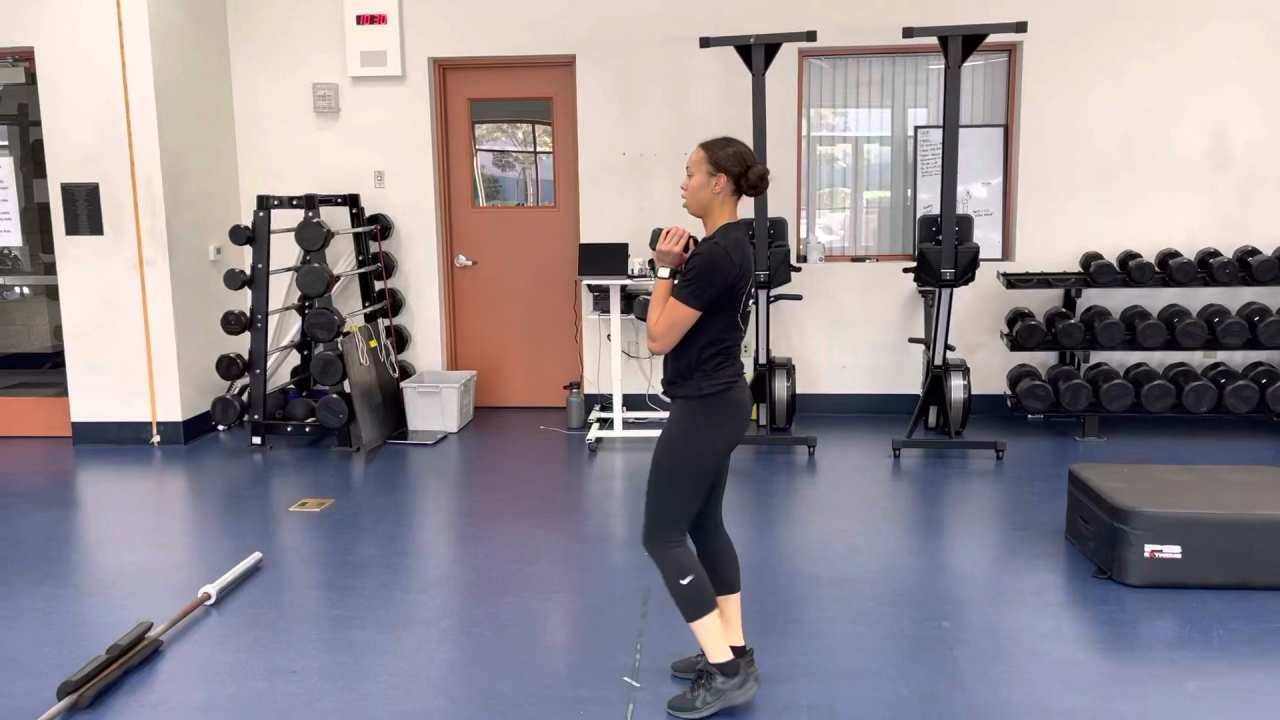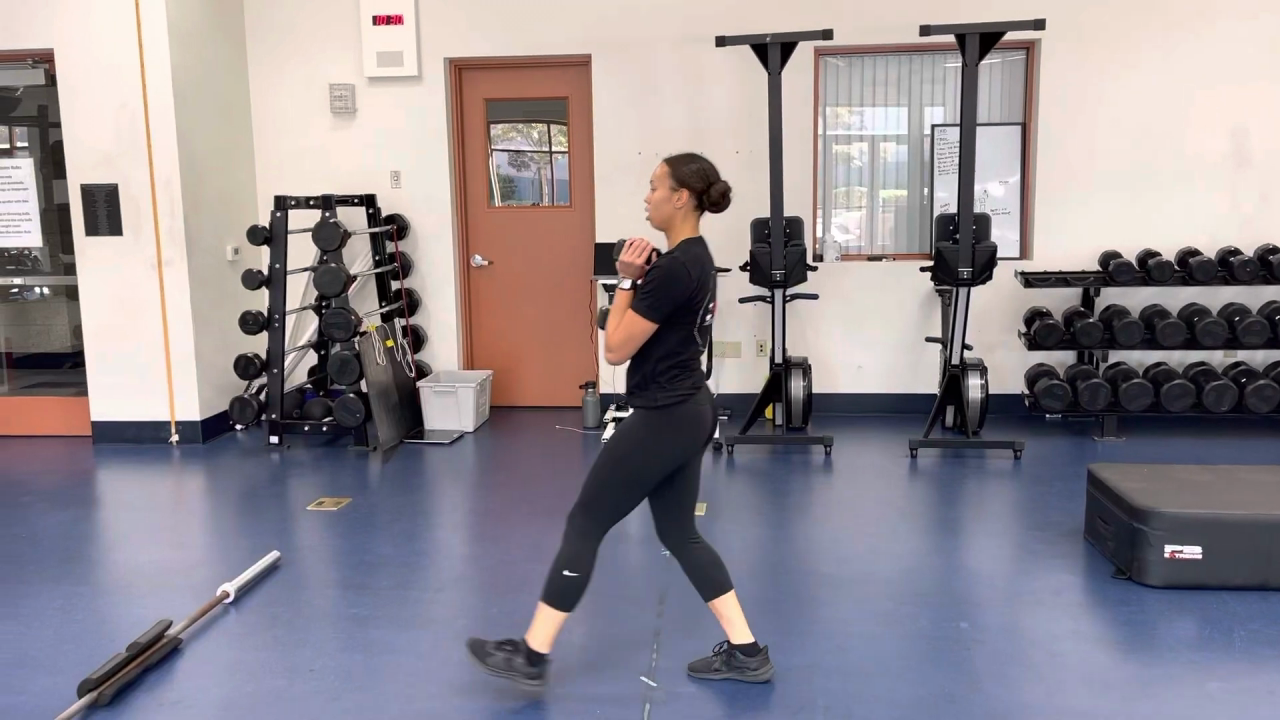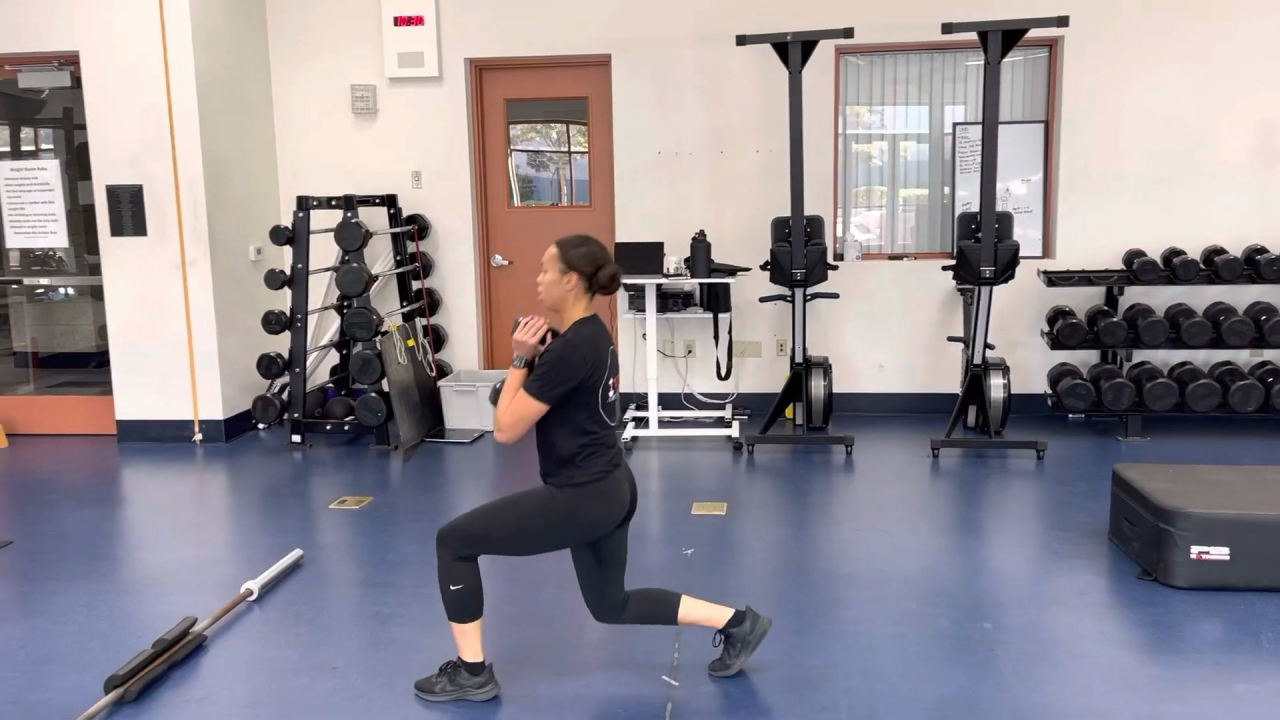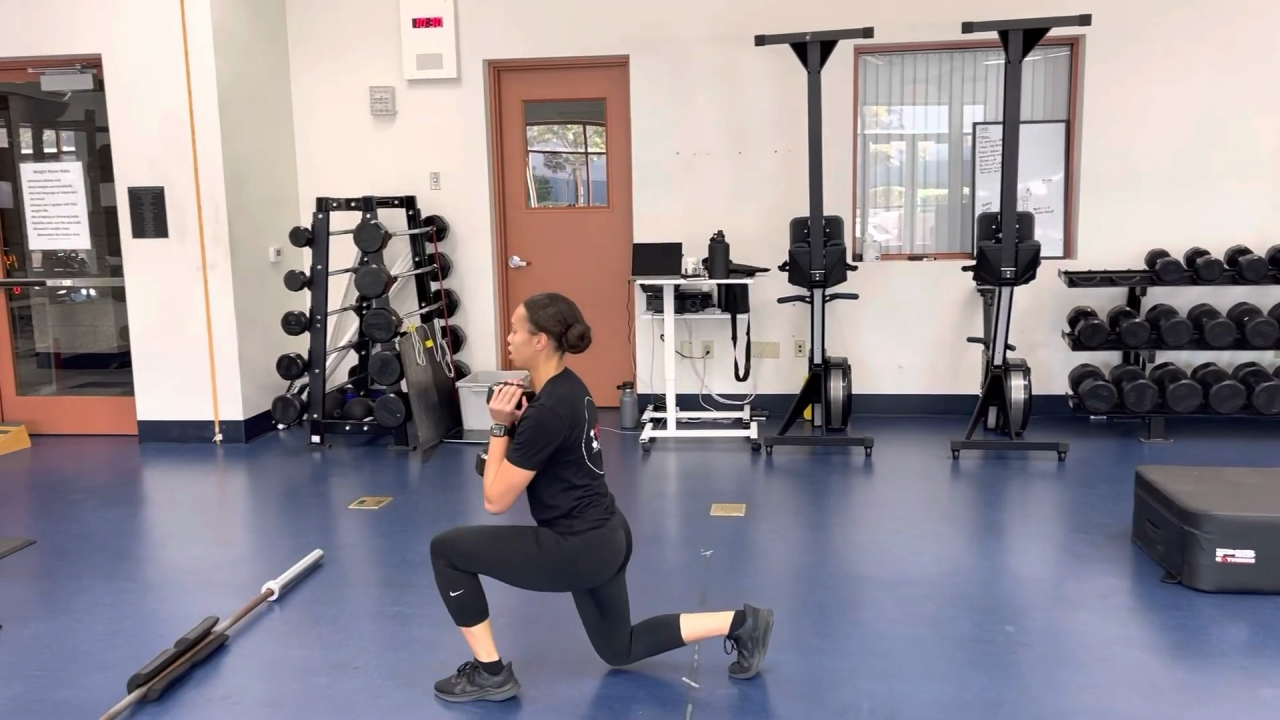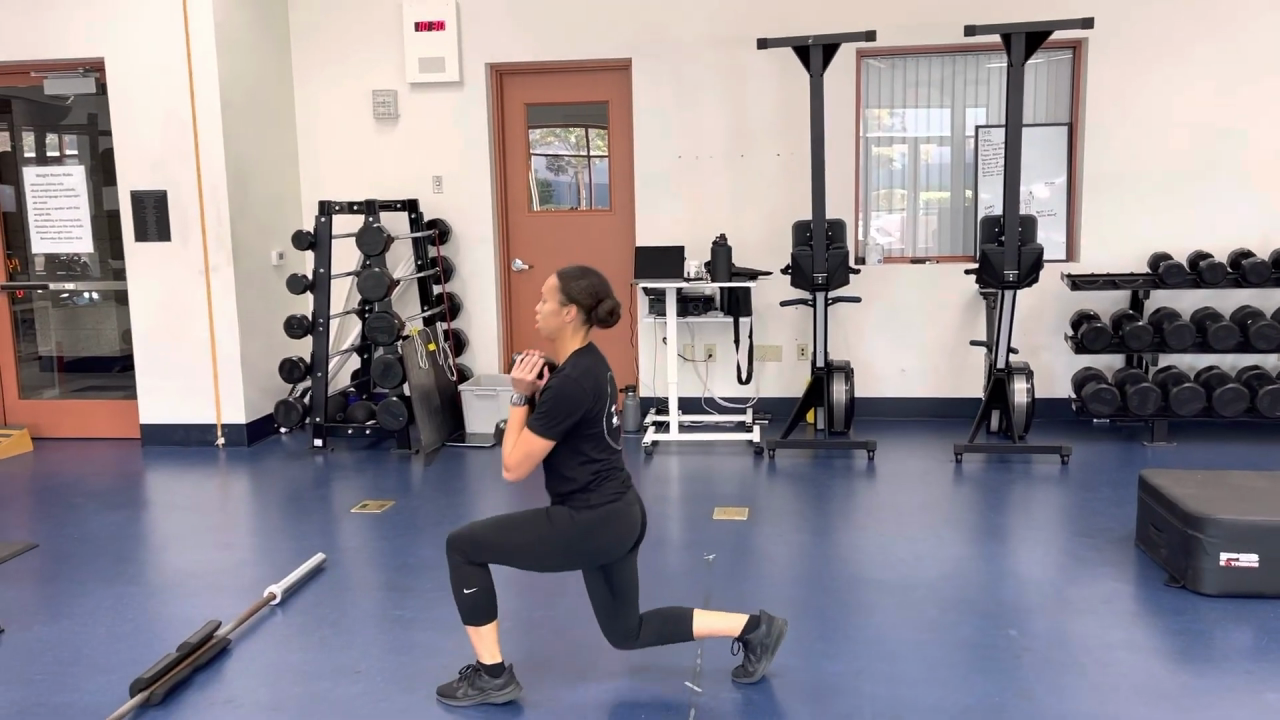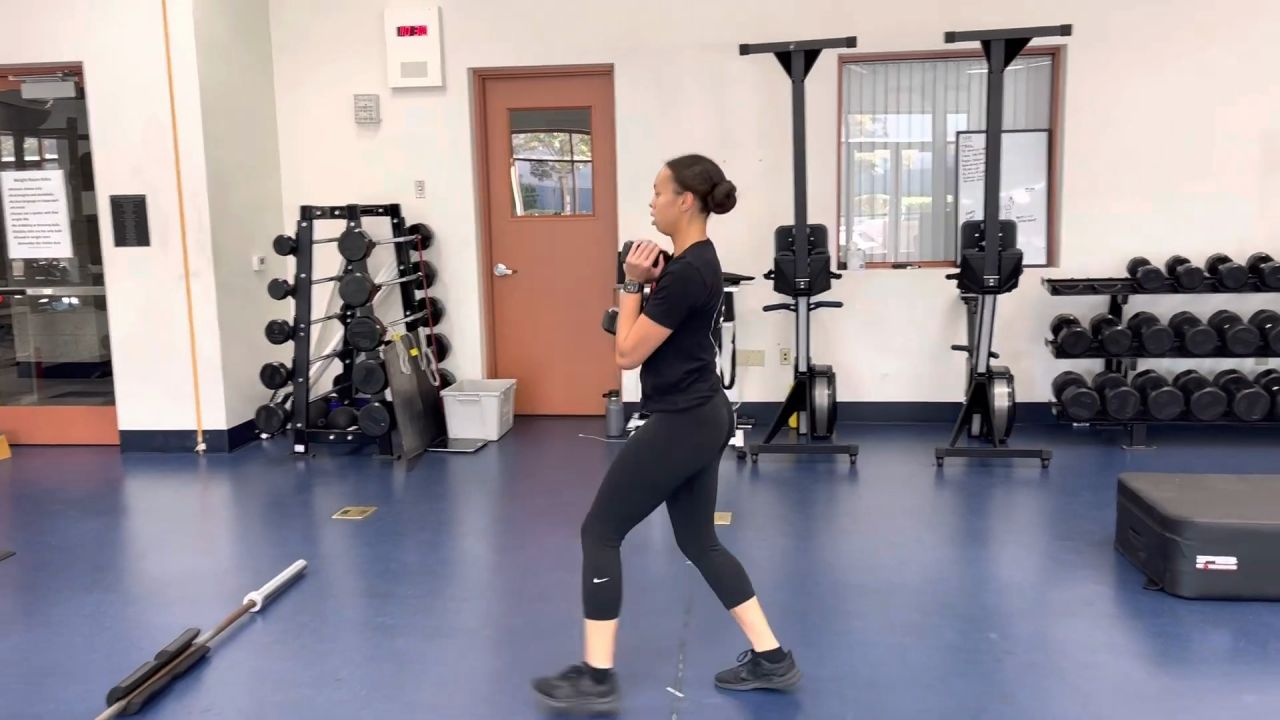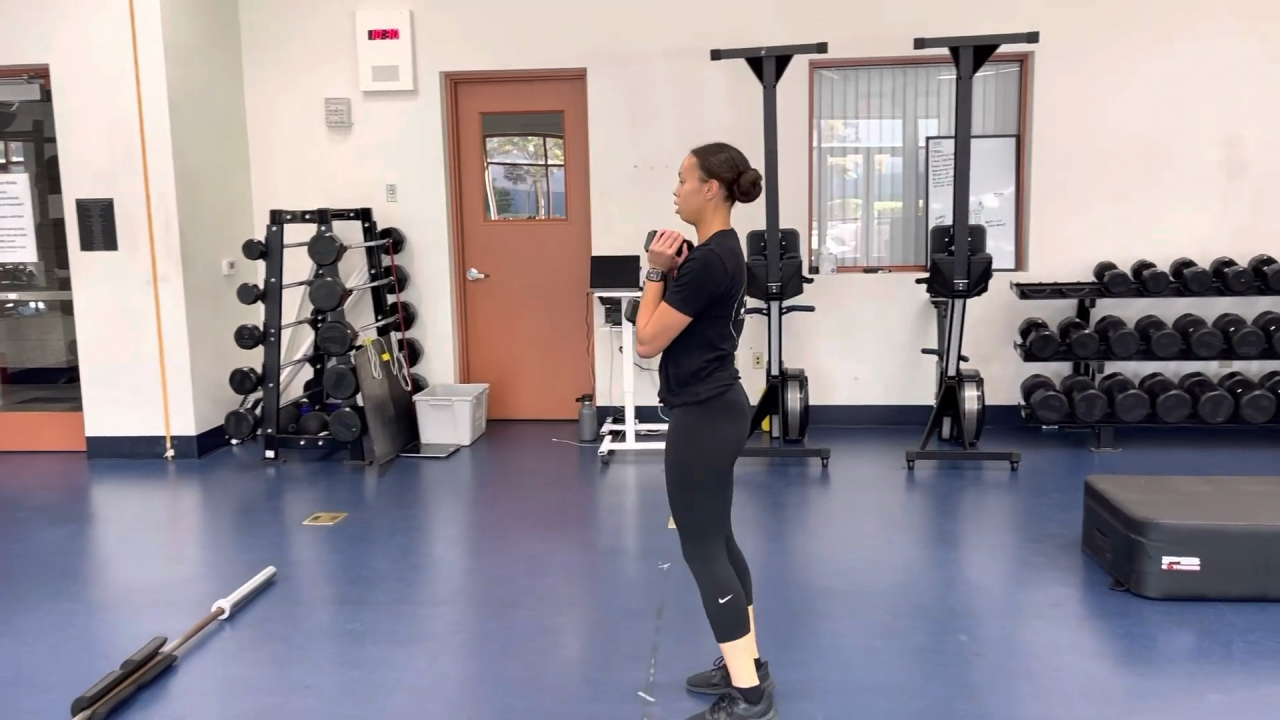
dt=0.5s
person 1, frame 1
left shoulder: (716, 253)
right shoulder: (731, 243)
left elbow: (659, 338)
left wrist: (665, 269)
right wrist: (677, 267)
left hip: (704, 409)
right hip: (720, 400)
left knee: (663, 536)
right knee: (703, 526)
left ankle: (726, 673)
right ankle: (734, 650)
person 1, frame 2
left shoulder: (675, 268)
right shoulder: (694, 258)
left elbow: (616, 350)
left wrist: (626, 281)
right wrist: (639, 280)
left hip: (663, 419)
right hip: (690, 412)
left knee: (585, 525)
right knee: (679, 533)
left ankle: (528, 655)
right ankle: (746, 651)
person 1, frame 3
left shoulder: (571, 346)
right shoulder: (590, 333)
left elbow: (506, 430)
left wrist: (521, 360)
right wrist: (536, 356)
left hip: (580, 497)
right hip: (610, 490)
left knee: (454, 540)
right knee: (611, 604)
left ankle: (471, 671)
right ankle: (737, 623)
person 1, frame 4
left shoulder: (548, 411)
right shoulder: (567, 388)
left elbow: (496, 500)
left wrist: (500, 427)
right wrist: (515, 423)
left hip: (577, 548)
right hip: (604, 538)
left knee: (447, 550)
right knee: (620, 648)
left ankle: (489, 672)
right ankle: (742, 623)
person 1, frame 5
left shoulder: (571, 381)
right shoulder: (588, 364)
left elbow: (514, 468)
left wrist: (521, 398)
right wrist: (536, 396)
left hip: (591, 523)
right hip: (617, 516)
left knee: (464, 546)
right knee: (627, 630)
left ankle: (492, 675)
right ankle: (754, 628)
person 1, frame 6
left shoulder: (687, 273)
right shoulder: (699, 262)
left elbow: (628, 355)
right elbow: (652, 332)
left wrist: (633, 286)
right wrist: (650, 283)
left hip: (680, 425)
right hip: (705, 417)
left knee: (601, 532)
right knee: (699, 541)
left ankle: (597, 675)
right ankle: (772, 659)
person 1, frame 7
left shoulder: (708, 259)
right shoulder: (720, 251)
left elbow: (648, 340)
right elbow: (679, 323)
left wrist: (656, 271)
right wrist: (671, 270)
left hip: (702, 417)
right hip: (719, 408)
left knee: (701, 552)
right knee: (716, 540)
right ankle: (749, 666)
